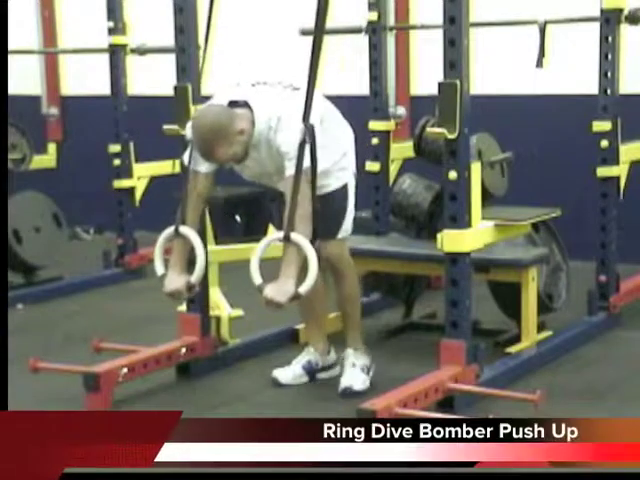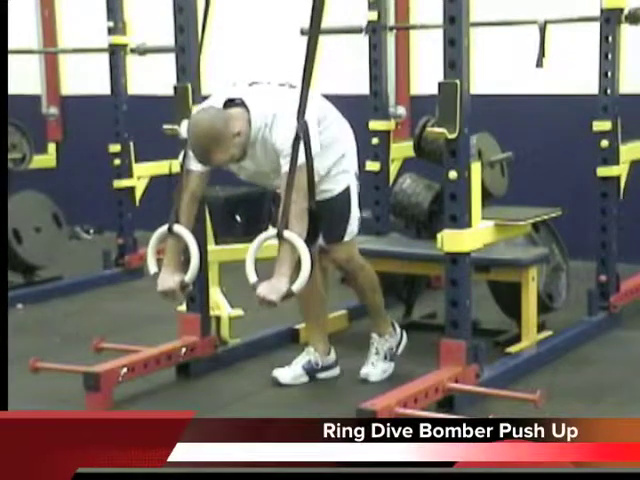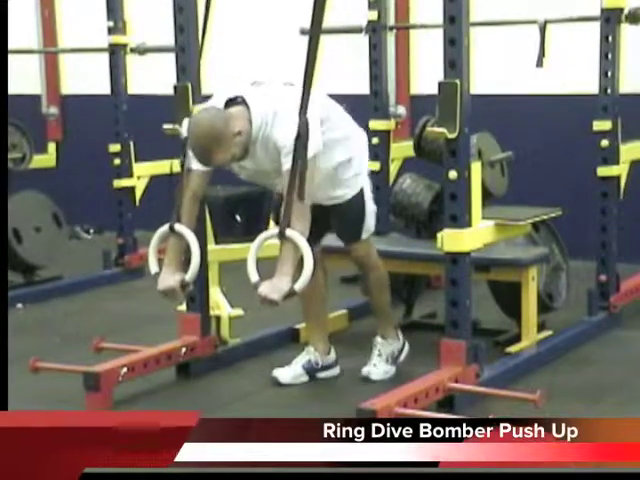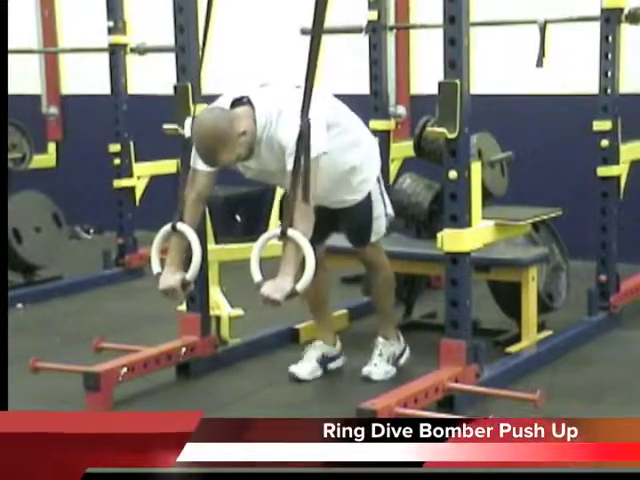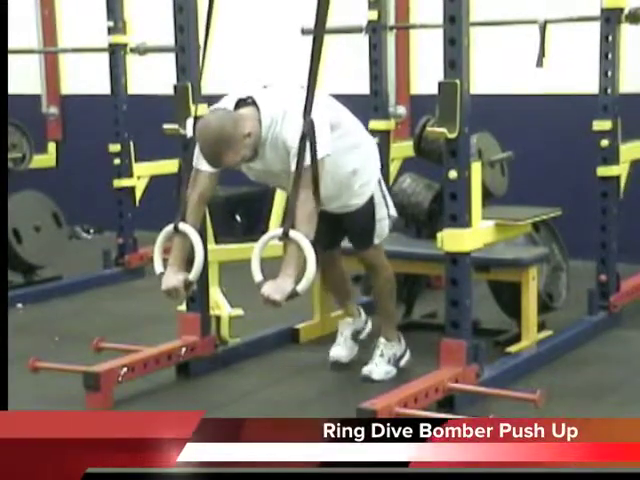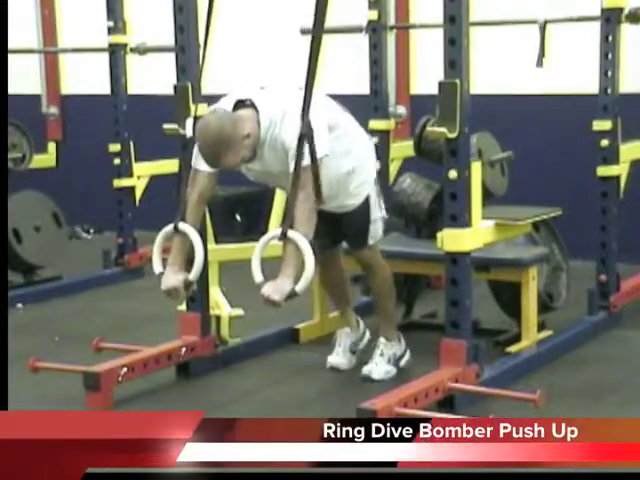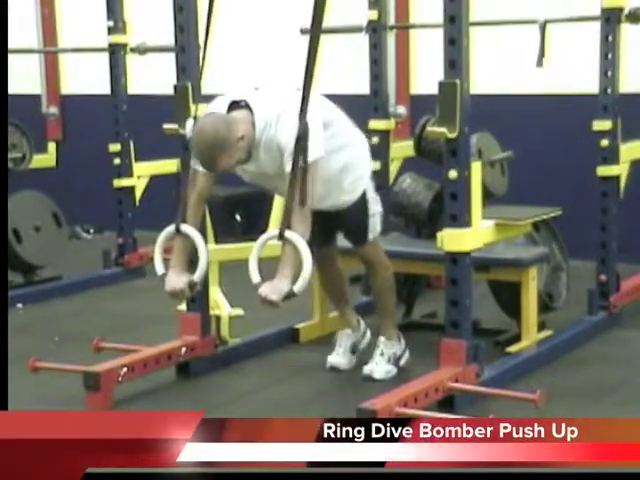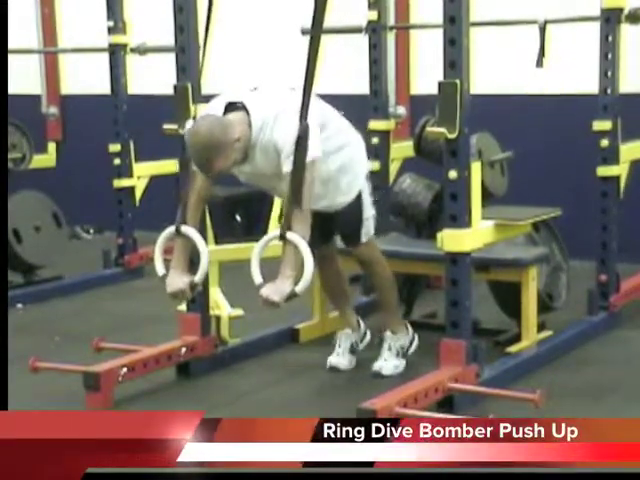
dt=0.2s
person 1, frame 1
left shoulder: (288, 124)
right shoulder: (209, 129)
left elbow: (300, 205)
right elbow: (195, 197)
left wrist: (286, 280)
right wrist: (177, 268)
left hip: (329, 166)
right hip: (283, 175)
left knee: (332, 253)
right knee: (300, 257)
left ankle: (356, 355)
right ankle: (320, 352)
person 1, frame 2
left shoulder: (283, 123)
right shoulder: (207, 128)
left elbow: (297, 203)
right elbow: (189, 197)
left wrist: (280, 278)
right wrist: (171, 267)
left hip: (331, 167)
right hip: (282, 178)
left knee: (341, 256)
left ankle: (386, 334)
right ankle: (320, 352)
person 1, frame 3
left shoulder: (286, 120)
right shoulder: (208, 127)
left elbow: (298, 201)
right elbow: (190, 196)
left wrist: (282, 277)
right wrist: (171, 266)
left hip: (340, 168)
right hip: (291, 177)
left knee: (360, 253)
left ankle: (390, 339)
right ankle: (320, 353)
person 1, frame 4
left shoulder: (292, 122)
right shoulder: (215, 127)
left elbow: (302, 202)
right elbow: (194, 196)
left wrist: (285, 277)
right wrist: (173, 266)
left hip: (352, 170)
right hip: (307, 181)
left knee: (369, 254)
left ankle: (391, 341)
right ankle: (326, 345)
person 1, frame 5
left shoulder: (297, 122)
right shoulder: (218, 127)
left elbow: (306, 200)
right elbow: (196, 196)
left wrist: (287, 277)
right wrist: (175, 267)
left hip: (354, 174)
right hip: (313, 186)
left knee: (370, 256)
right knee: (322, 256)
left ankle: (392, 342)
right ankle: (354, 318)
person 1, frame 6
left shoulder: (296, 122)
right shoulder: (217, 128)
left elbow: (305, 200)
right elbow: (195, 195)
left wrist: (286, 278)
right wrist: (174, 266)
left hip: (350, 174)
right hip: (309, 185)
left knee: (366, 256)
right knee: (325, 256)
left ankle: (392, 342)
right ankle: (351, 329)
person 1, frame 7
left shoulder: (289, 124)
right shoulder: (212, 129)
left elbow: (300, 202)
right elbow: (195, 197)
left wrist: (284, 278)
right wrist: (177, 267)
left hip: (344, 171)
right hip: (304, 184)
left knee: (368, 252)
right knee: (322, 255)
left ankle: (391, 342)
right ankle: (352, 329)
person 1, frame 8
left shoulder: (286, 125)
right shoulder: (208, 129)
left elbow: (300, 202)
right elbow: (194, 198)
left wrist: (285, 278)
right wrist: (178, 268)
left hip: (341, 171)
right hip: (298, 183)
left knee: (363, 251)
right knee: (321, 254)
left ankle: (398, 334)
right ankle: (352, 329)
